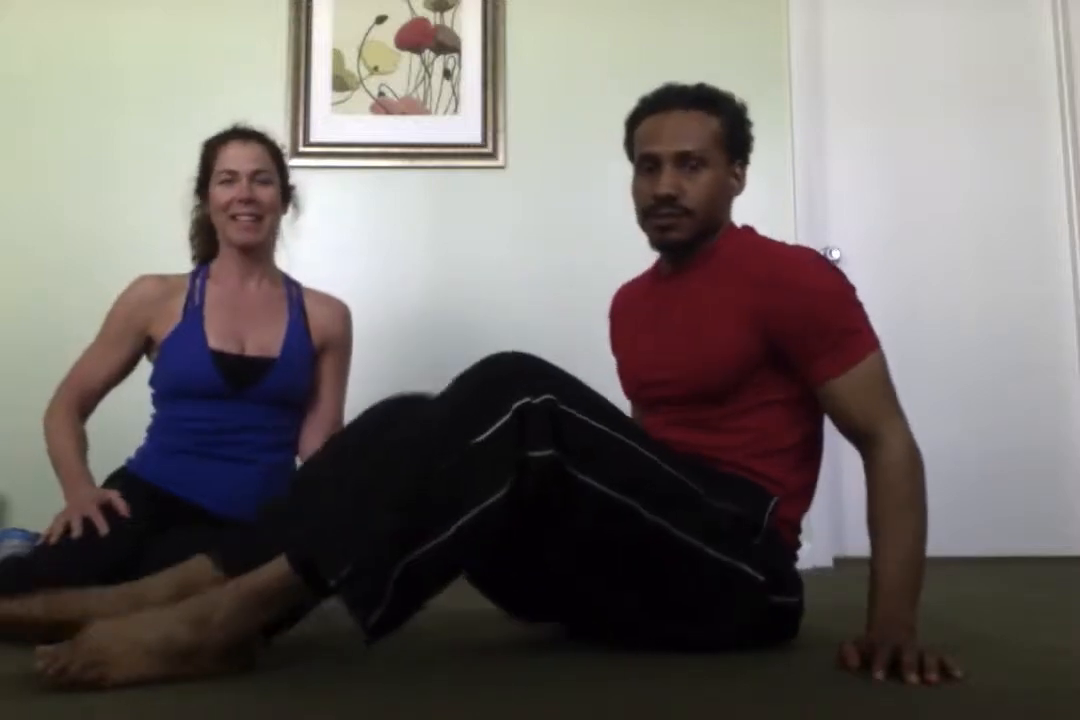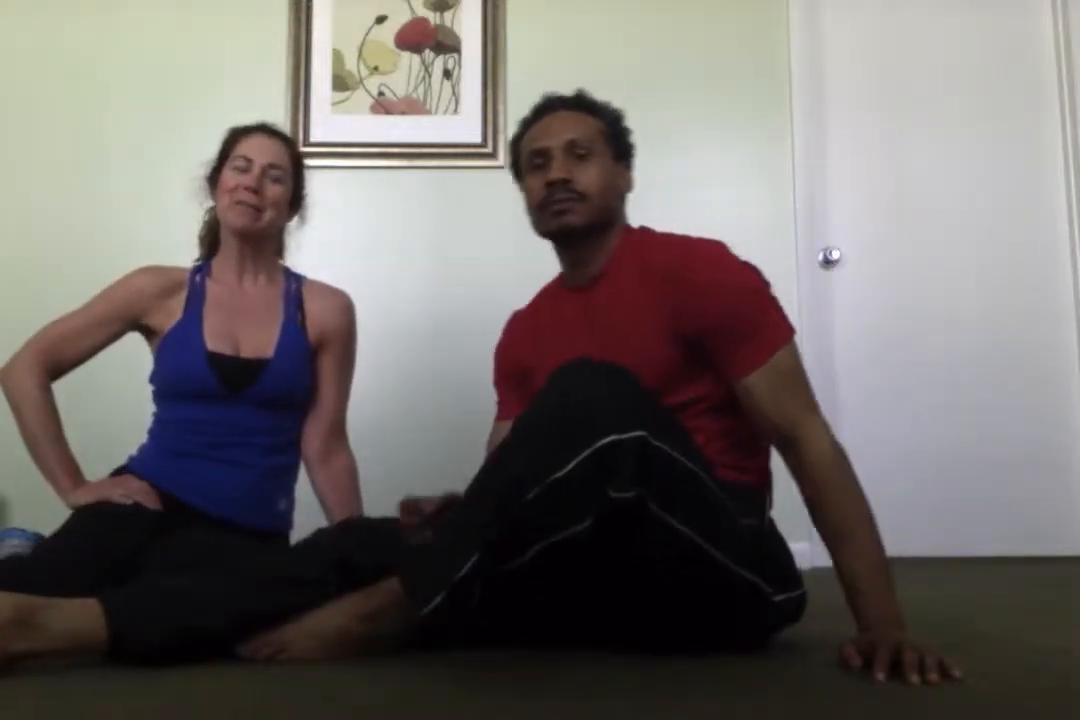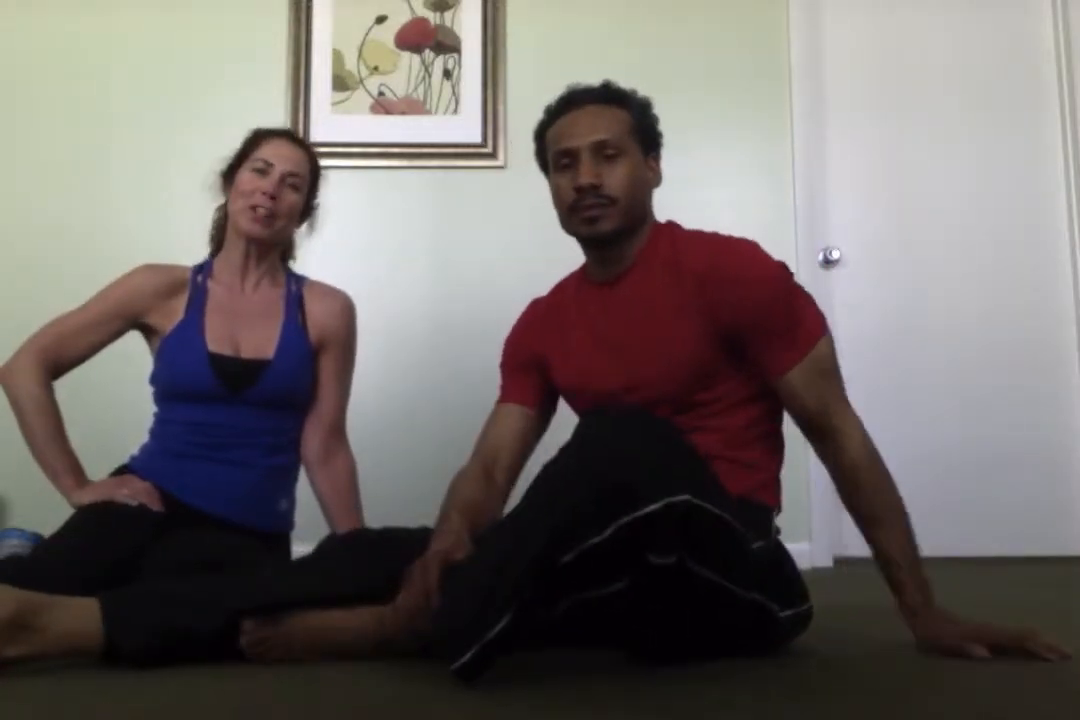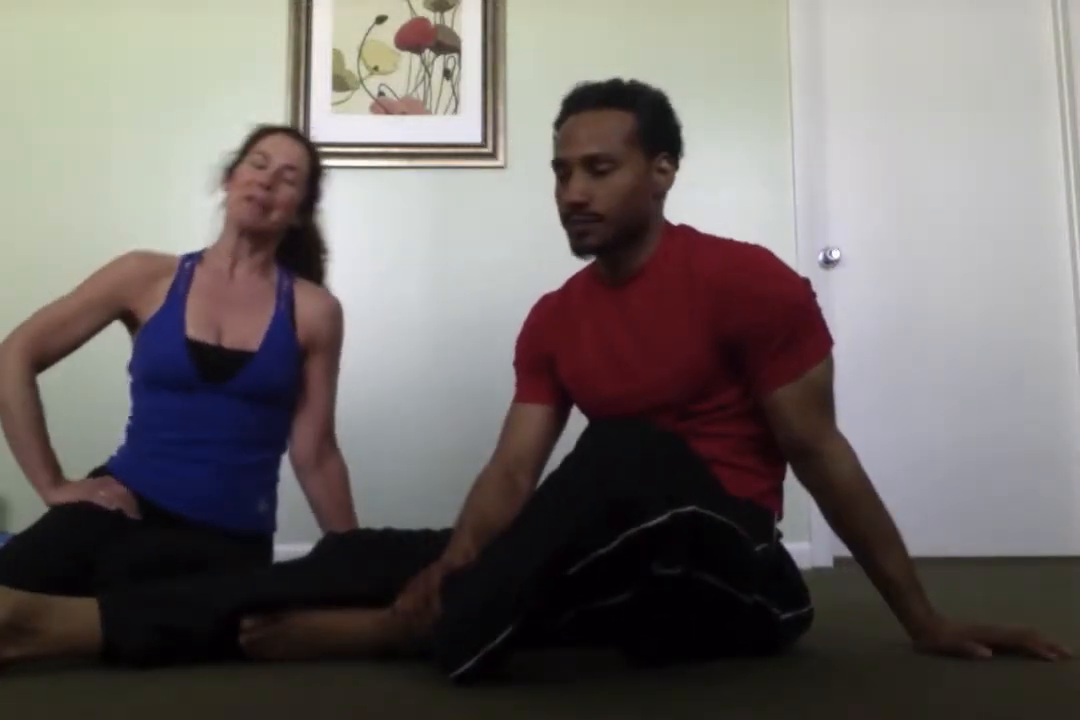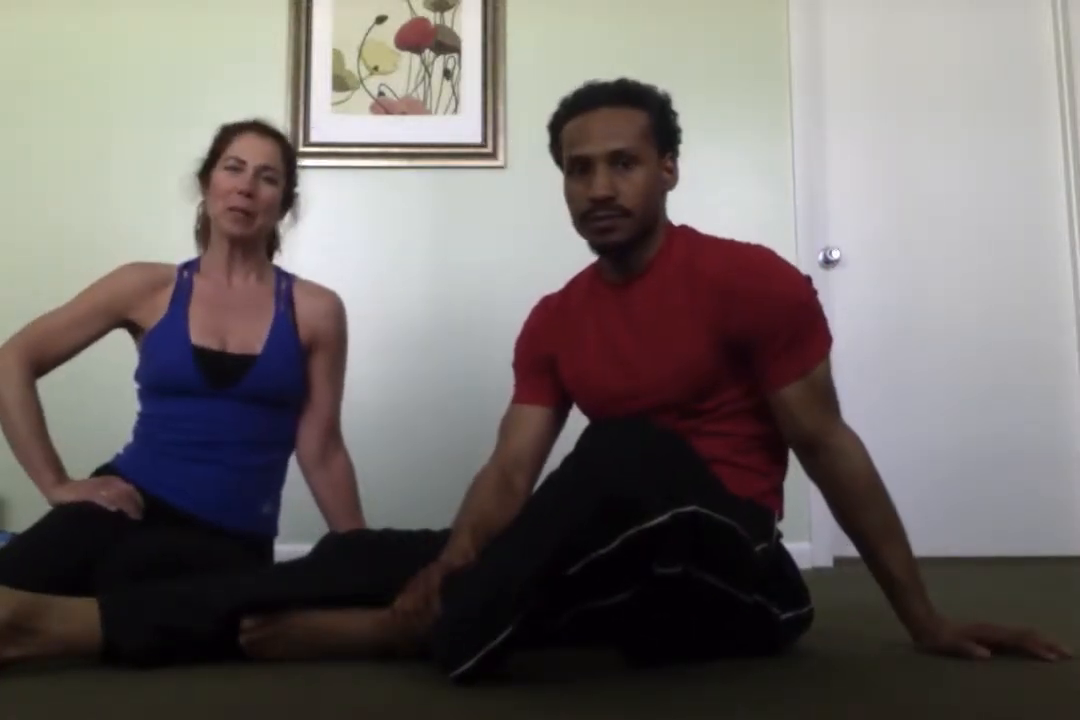
dt=1s
person 1, frame 1
left shoulder: (789, 279)
right shoulder: (631, 303)
left elbow: (887, 442)
left wrist: (890, 622)
left hip: (730, 568)
right hip: (632, 572)
left knee: (512, 389)
right knee: (408, 425)
left ankle: (231, 614)
right ankle: (189, 589)
person 1, frame 2
left shoulder: (699, 272)
right shoulder: (526, 333)
left elbow: (806, 440)
right elbow: (515, 482)
left wrist: (881, 622)
right wrist: (450, 521)
left hip: (723, 570)
right hip: (607, 572)
left knee: (594, 395)
right knee: (367, 543)
left ankle: (390, 612)
person 1, frame 3
left shoulder: (733, 273)
right shoulder: (543, 325)
left elbow: (838, 434)
right elbow: (489, 473)
left wrist: (925, 614)
right wrist: (442, 557)
left hip: (733, 569)
right hip: (618, 571)
left knee: (626, 439)
right knee: (371, 555)
left ankle: (407, 632)
person 1, frame 4
left shoulder: (747, 282)
right shoulder: (554, 321)
left elbow: (820, 454)
right elbow: (511, 476)
left wrist: (925, 622)
right wrist: (448, 568)
left hip: (734, 575)
right hip: (619, 575)
left knee: (629, 449)
right knee: (375, 552)
left ankle: (406, 637)
person 1, frame 5
left shoulder: (750, 282)
right shoulder: (553, 322)
left elbow: (829, 448)
right elbow: (508, 476)
left wrist: (924, 620)
right wrist: (448, 569)
left hip: (734, 571)
right hip: (620, 575)
left knee: (628, 446)
right knee: (372, 554)
left ankle: (409, 637)
person 2, frame 1
left shoulder: (323, 316)
right shoulder: (156, 297)
left elbow: (320, 443)
right elbow: (65, 408)
right wrist: (81, 491)
left hip: (245, 527)
right hip: (148, 501)
person 2, frame 2
left shoulder: (326, 310)
right shoulder: (160, 291)
left elbow: (325, 448)
right wrist: (74, 487)
left hip: (248, 533)
right hip: (149, 502)
person 2, frame 3
left shoulder: (326, 312)
right shoulder: (162, 290)
left elbow: (324, 450)
right wrist: (78, 487)
left hip: (250, 534)
right hip: (152, 503)
person 2, frame 4
left shoulder: (314, 311)
right shoulder: (147, 276)
left elbow: (314, 453)
right wrist: (53, 485)
left hip: (229, 537)
right hip: (126, 505)
person 2, frame 5
left shoulder: (315, 310)
right shoulder: (148, 287)
left elbow: (321, 451)
right wrist: (56, 484)
left hip: (232, 537)
right hip: (132, 504)
